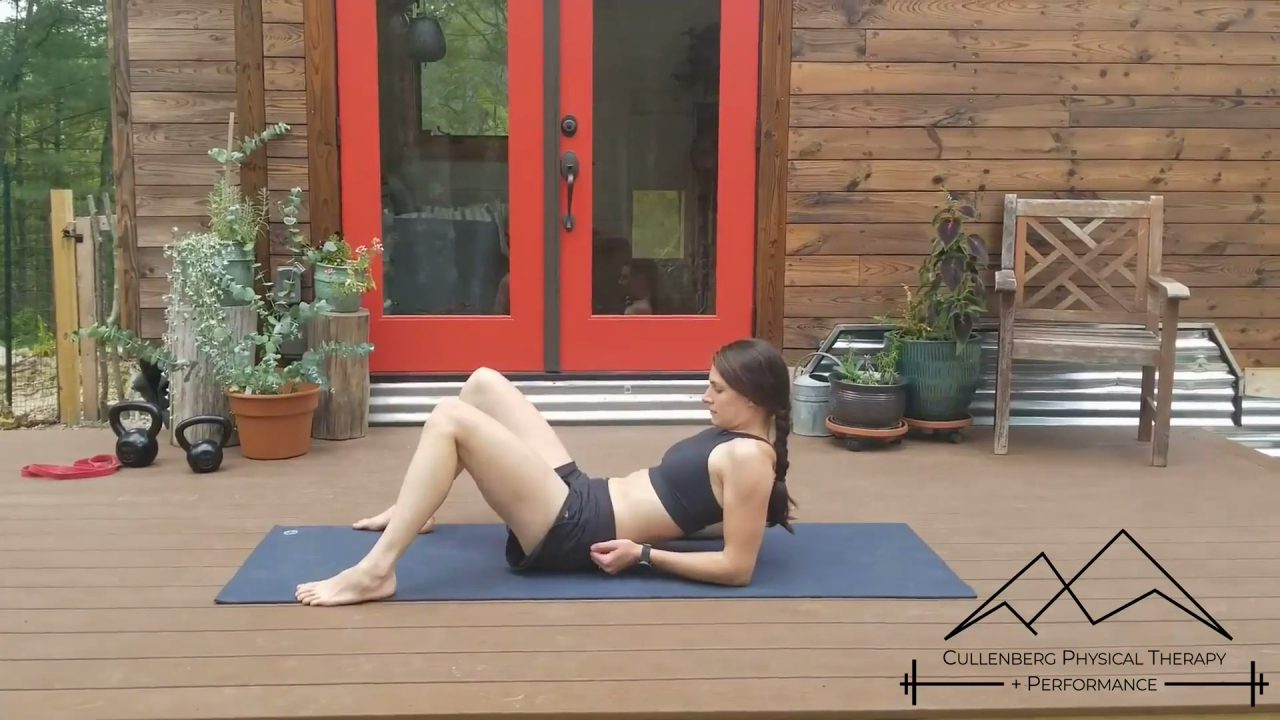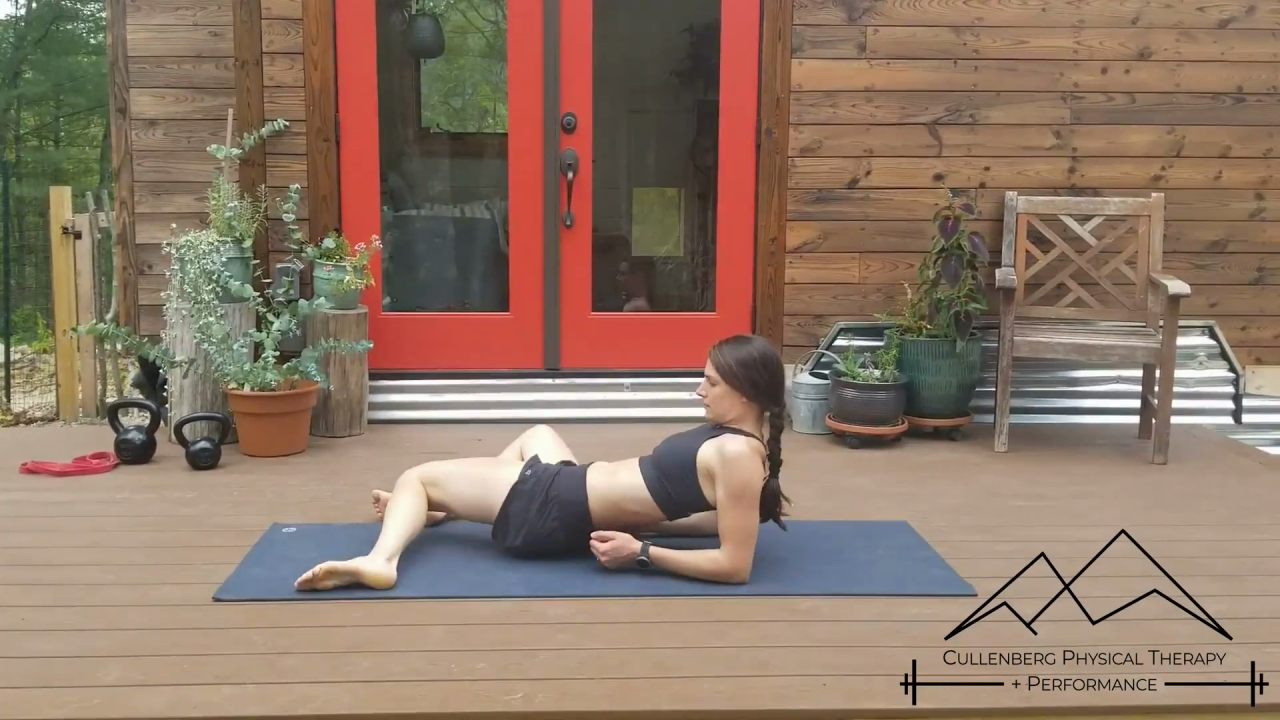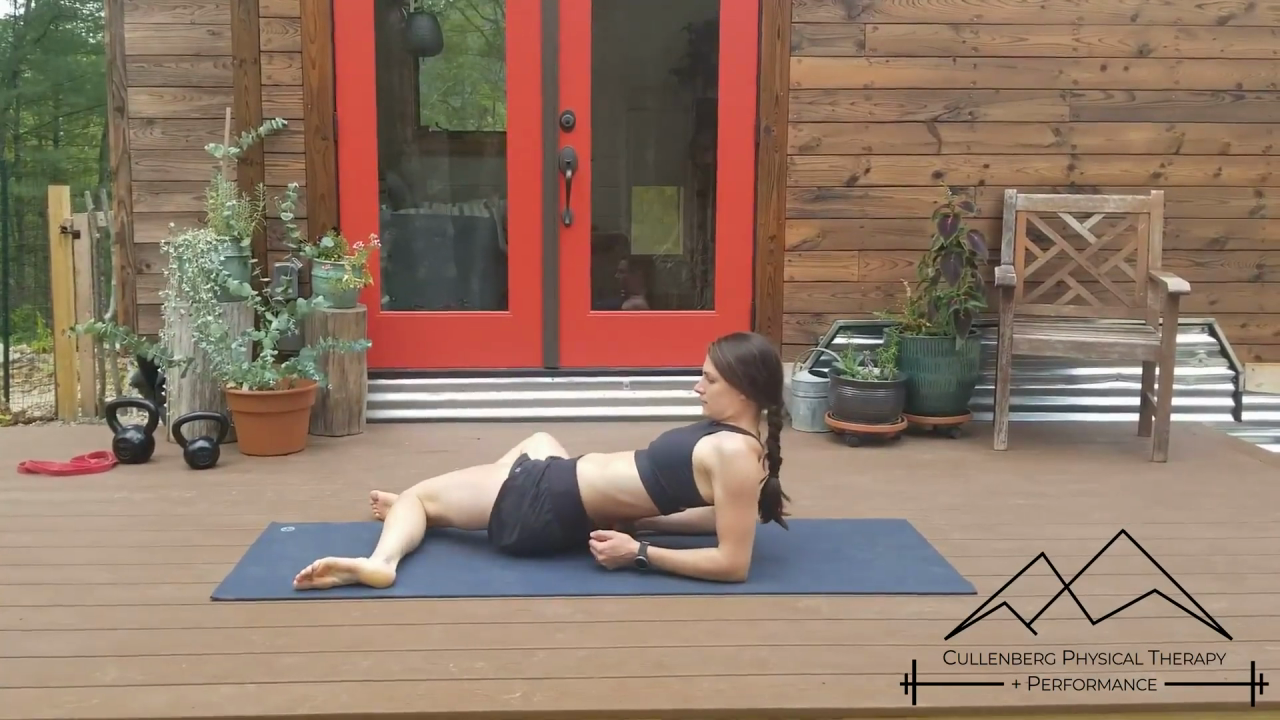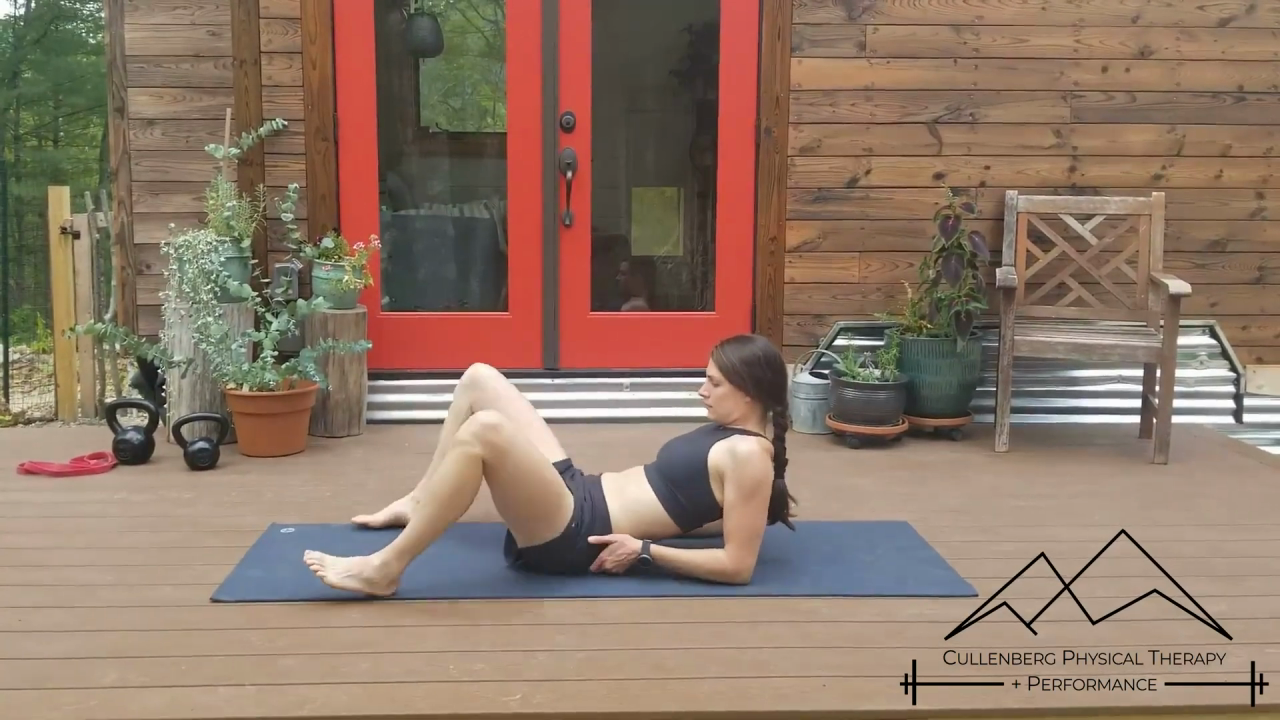
dt=1s
person 1, frame 1
left shoulder: (749, 458)
right shoulder: (731, 437)
left elbow: (737, 568)
right elbow: (703, 512)
left wrist: (644, 554)
left hip: (573, 531)
right hip: (579, 497)
left knee: (449, 419)
right knee: (483, 383)
left ankle: (375, 572)
right ankle: (415, 508)
person 1, frame 2
left shoulder: (738, 456)
right shoulder: (734, 438)
left elbow: (735, 565)
right elbow: (723, 518)
left wrist: (642, 552)
right wrist: (640, 519)
left hip: (551, 508)
left knee: (416, 477)
right knee: (537, 434)
right ankle: (440, 506)
person 1, frame 3
left shoulder: (733, 453)
right shoulder: (728, 437)
left elbow: (733, 564)
right elbow: (718, 516)
left wrist: (641, 553)
right wrist: (634, 517)
left knee: (417, 494)
right knee: (538, 441)
person 1, frame 4
left shoulder: (748, 455)
right shoulder: (722, 433)
left elbow: (737, 566)
right elbow: (700, 509)
left wrist: (643, 550)
left hip: (575, 533)
right hip: (571, 486)
left knee: (485, 430)
right knee: (481, 378)
left ankle: (386, 569)
right ankle: (421, 506)
